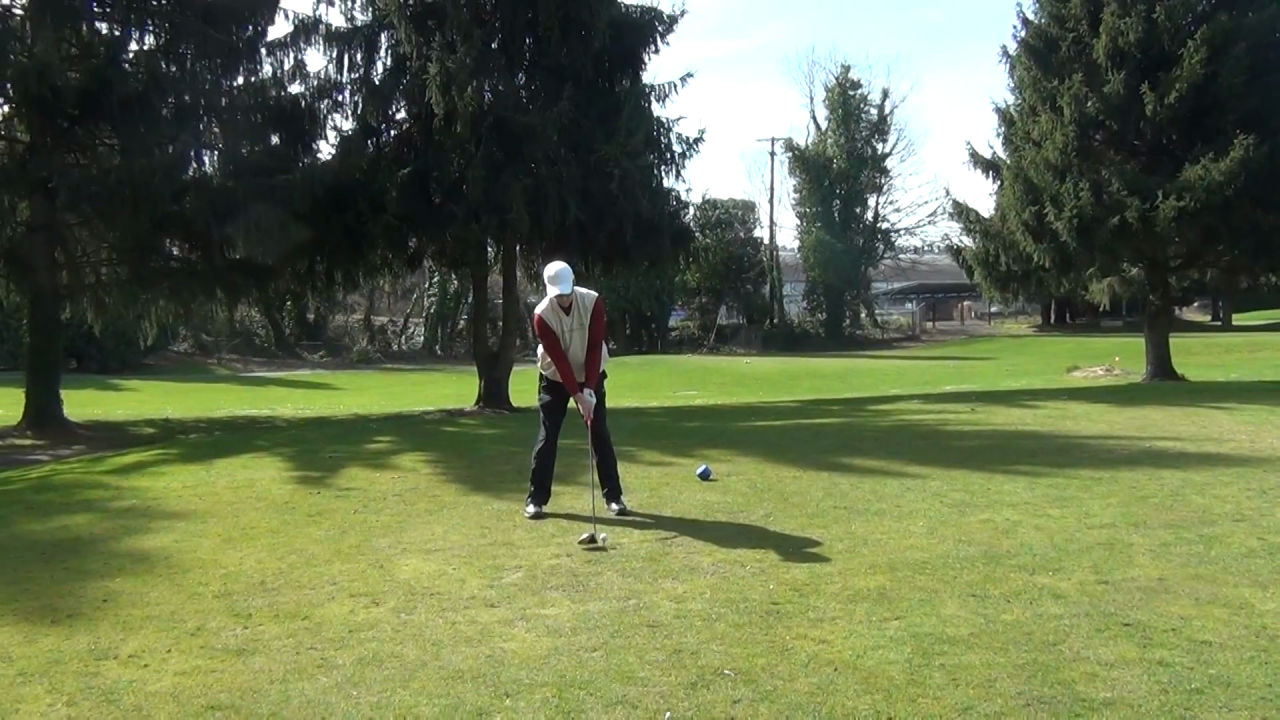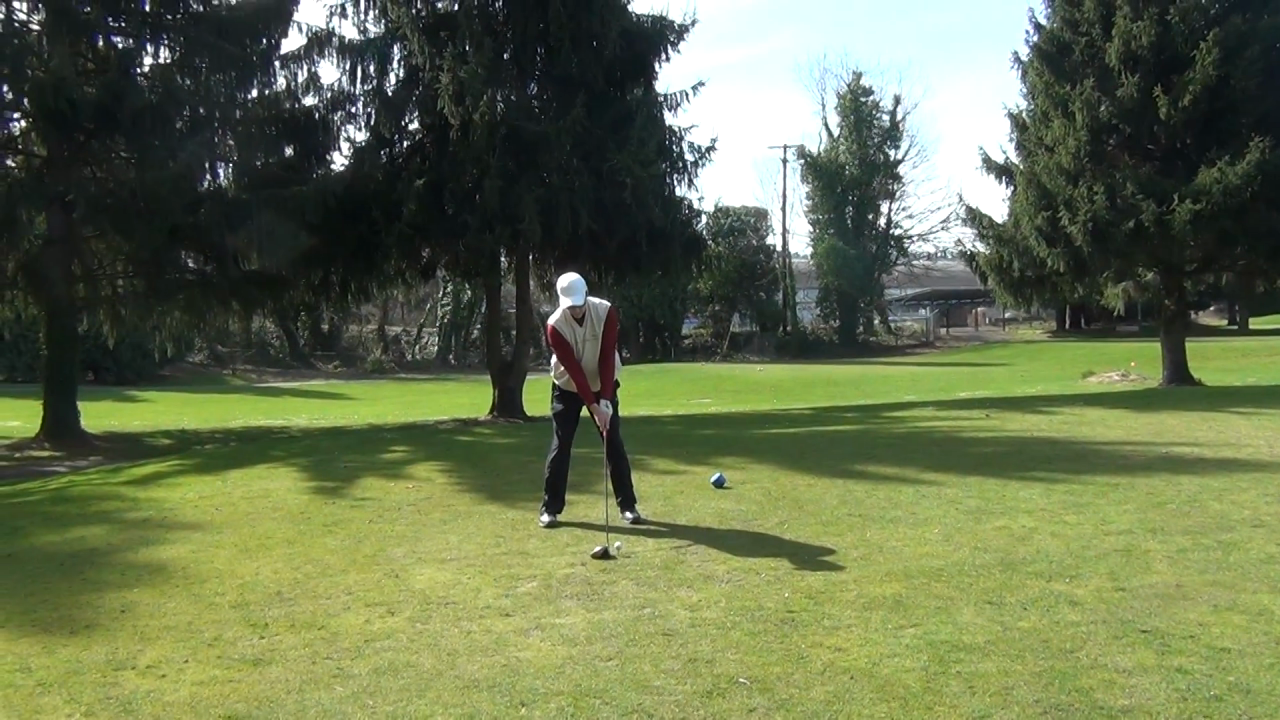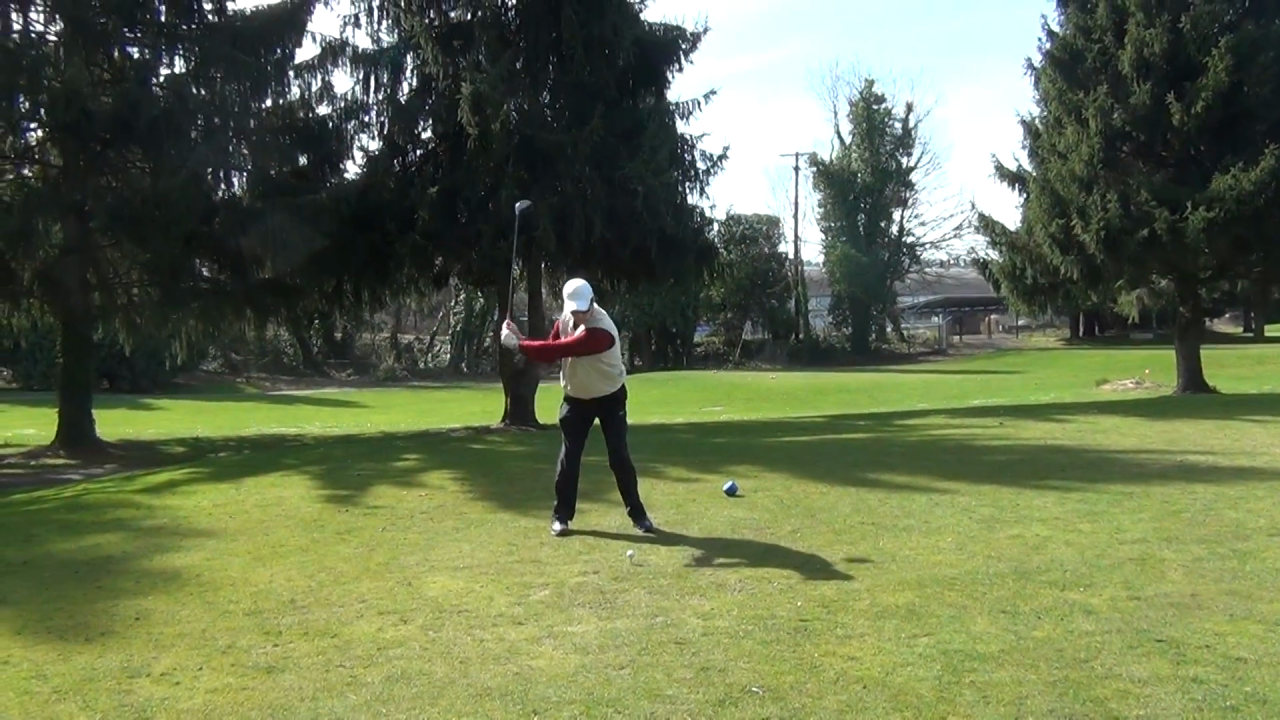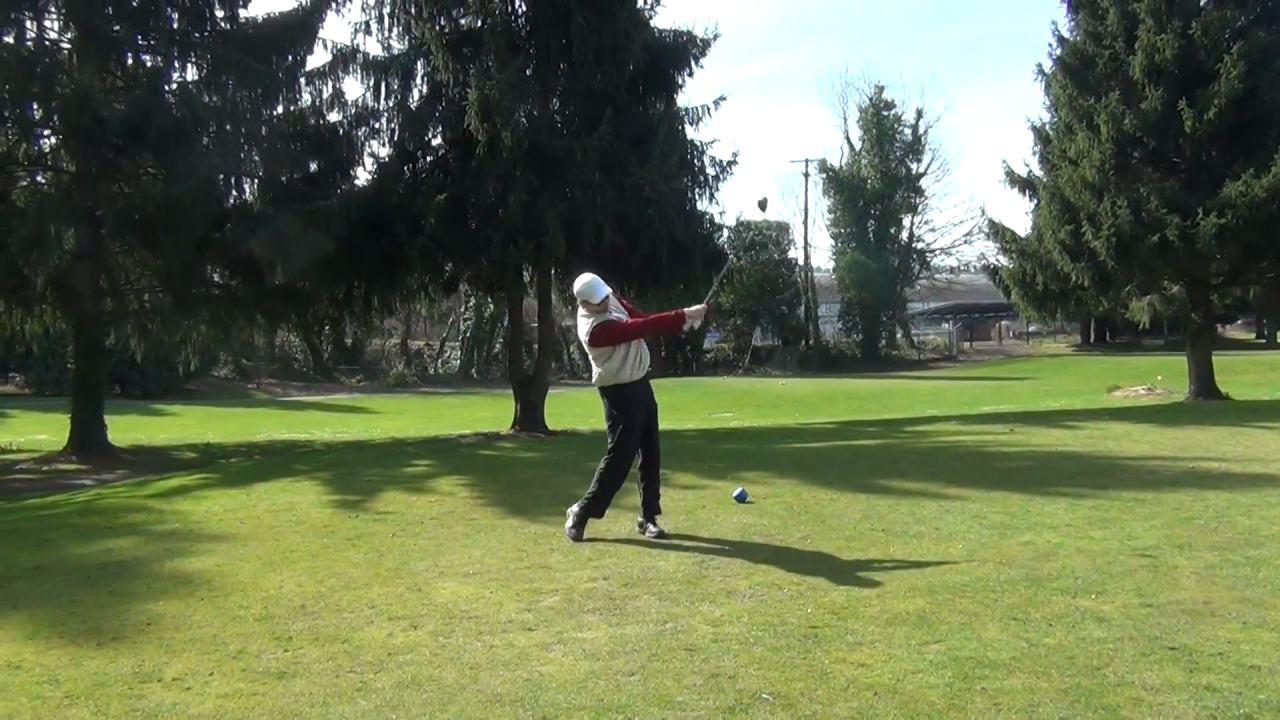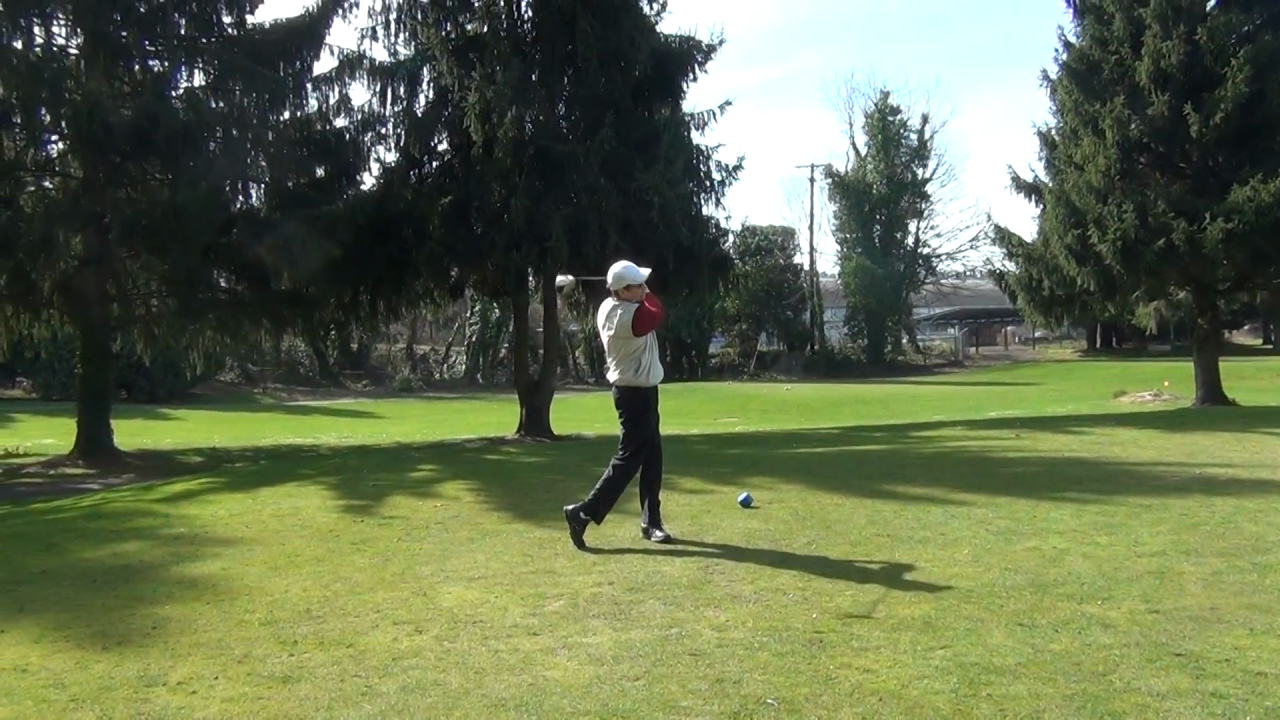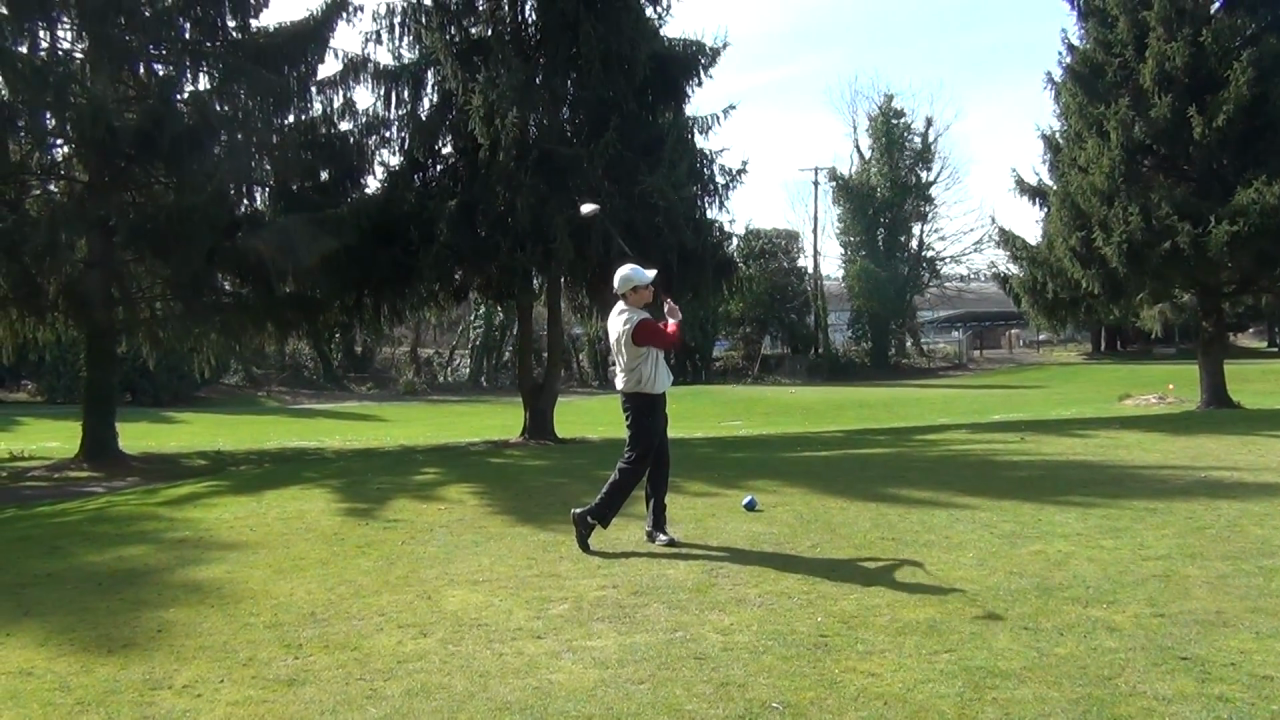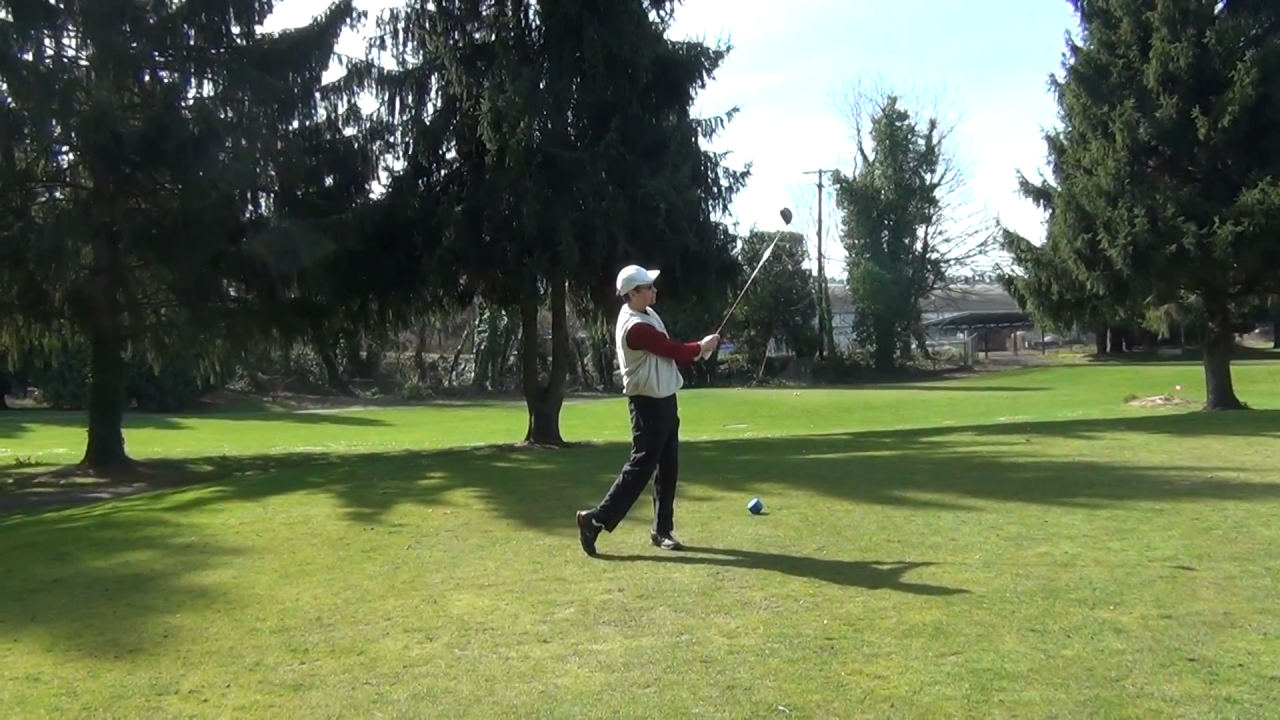
dt=0.7s
person 1, frame 1
left shoulder: (593, 302)
right shoulder: (542, 314)
left elbow: (595, 348)
right elbow: (558, 359)
left wrist: (589, 389)
right wrist: (577, 395)
left hip: (590, 377)
right hip: (555, 379)
left knee: (600, 434)
right knee: (548, 435)
left ankle: (613, 495)
right ankle: (536, 497)
person 1, frame 2
left shoulder: (605, 312)
right shoulder: (555, 325)
left elbow: (608, 358)
right elbow: (573, 369)
left wrist: (605, 400)
right wrist: (594, 406)
left hip: (603, 386)
right hip: (567, 389)
left knee: (614, 444)
right knee: (561, 446)
left ankle: (627, 504)
right ankle: (550, 507)
person 1, frame 3
left shoulder: (601, 332)
right shoulder: (565, 319)
left elbow: (555, 350)
right elbow: (551, 351)
left wrist: (517, 345)
right wrist: (520, 339)
left hip: (610, 398)
right hip: (576, 398)
left knee: (619, 457)
right knee: (569, 457)
left ankle: (637, 513)
right ankle: (561, 515)
person 1, frame 4
left shoulder: (609, 301)
right shoulder: (594, 328)
left elbow: (641, 322)
right elbow: (641, 328)
left wrist: (680, 321)
right wrist: (683, 316)
left hip: (638, 386)
right hip: (619, 393)
left knee: (651, 453)
right knee: (619, 455)
left ankle: (648, 517)
right ankle: (582, 511)
person 1, frame 5
left shoulder: (608, 308)
right shoulder: (634, 315)
left elbow: (647, 311)
right elbow: (658, 313)
left wrist: (640, 292)
right wrist: (645, 294)
left hip: (632, 389)
right hip: (637, 393)
left knee: (652, 457)
right knee: (629, 458)
left ankle: (651, 521)
right ankle: (583, 512)
person 1, frame 6
left shoulder: (623, 312)
right shoulder: (637, 323)
left elbow: (657, 339)
right elbow: (669, 340)
left wrist: (668, 320)
right wrist: (673, 320)
left hip: (648, 396)
right hip: (642, 399)
left knee: (659, 462)
right knee: (635, 463)
left ankle: (656, 525)
right ankle: (590, 516)
person 1, frame 7
left shoulder: (646, 313)
right shoulder: (636, 327)
left elbow: (668, 349)
right elbow: (672, 350)
left wrist: (697, 350)
right wrist: (701, 347)
left hip: (664, 399)
right hip: (648, 404)
left knee: (668, 467)
right knee: (641, 466)
left ankle: (662, 529)
right ankle: (596, 519)
